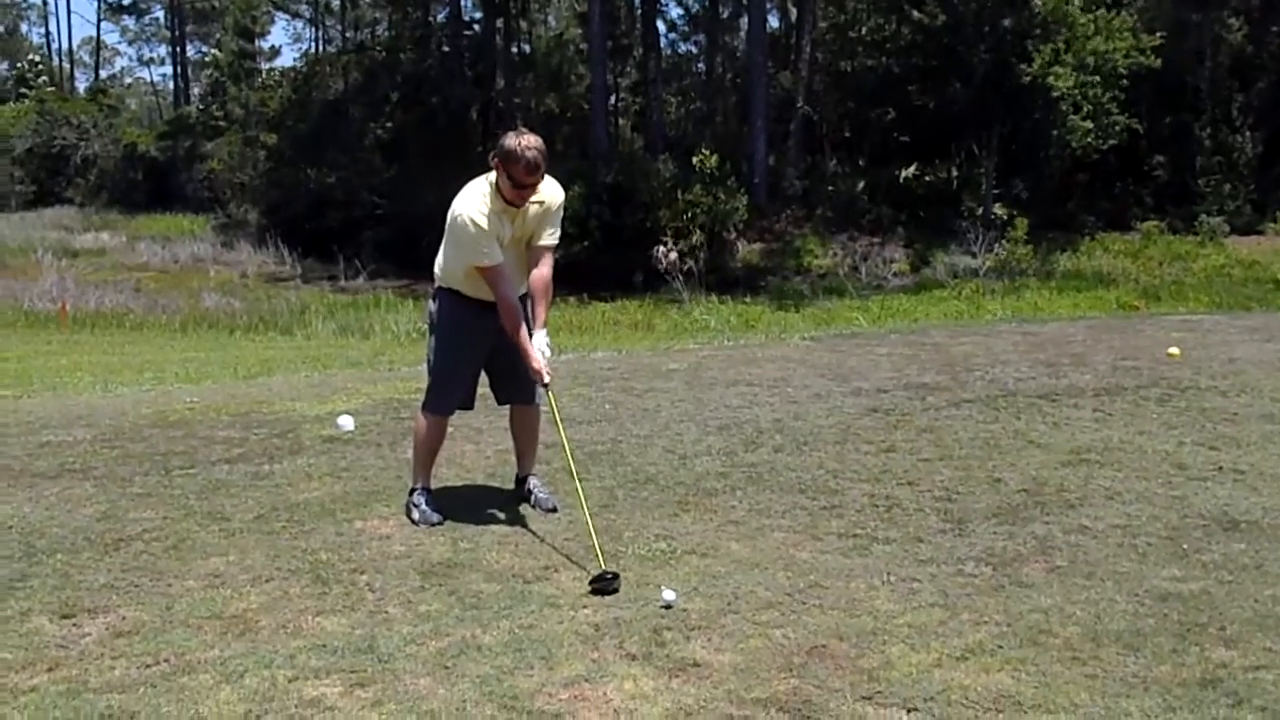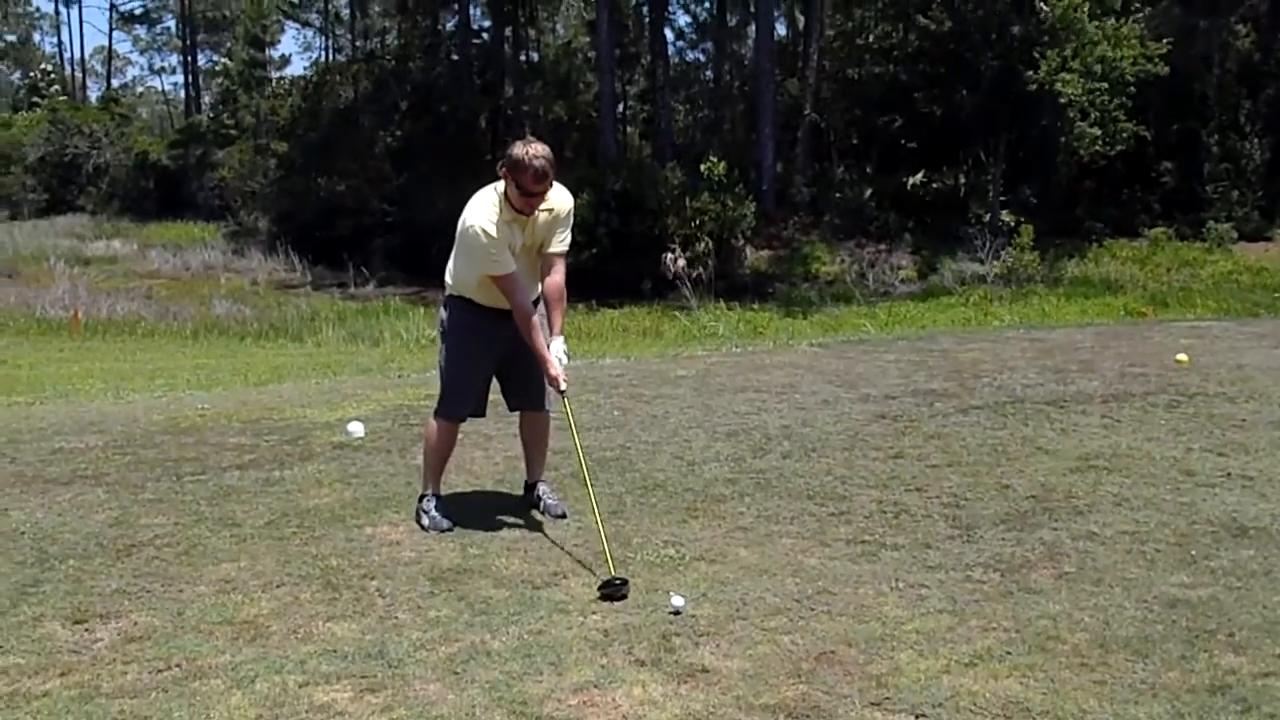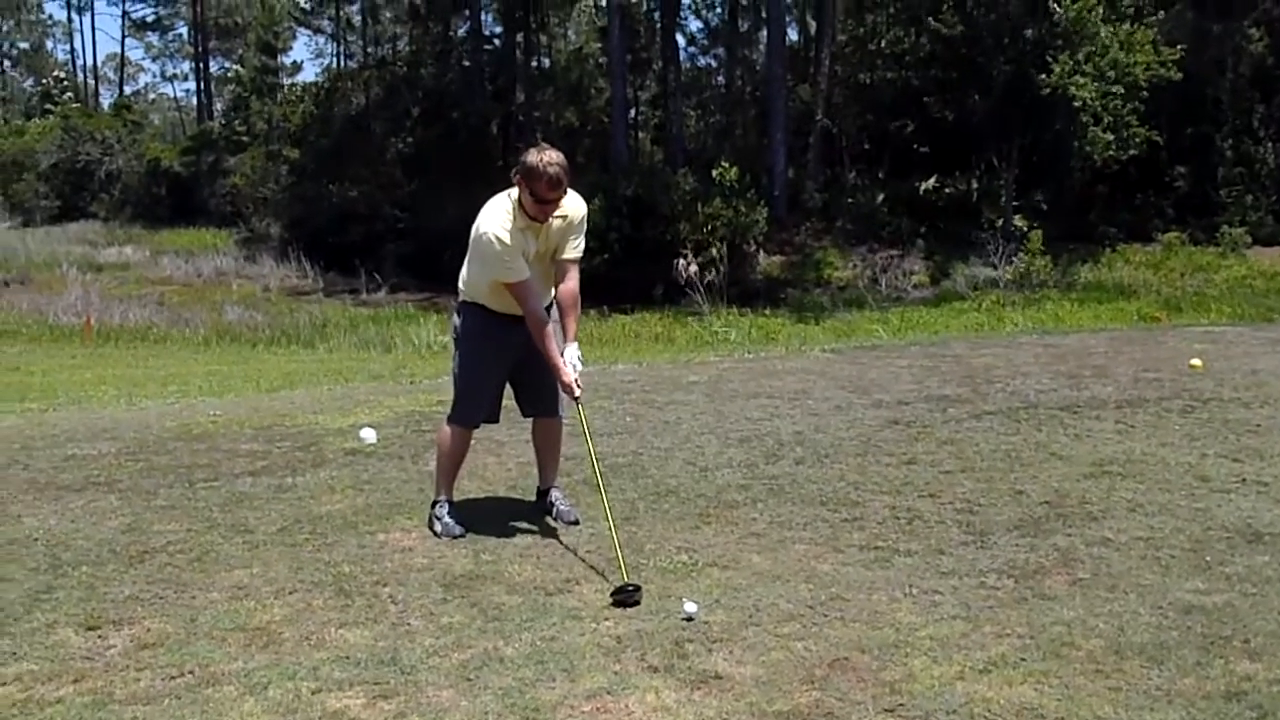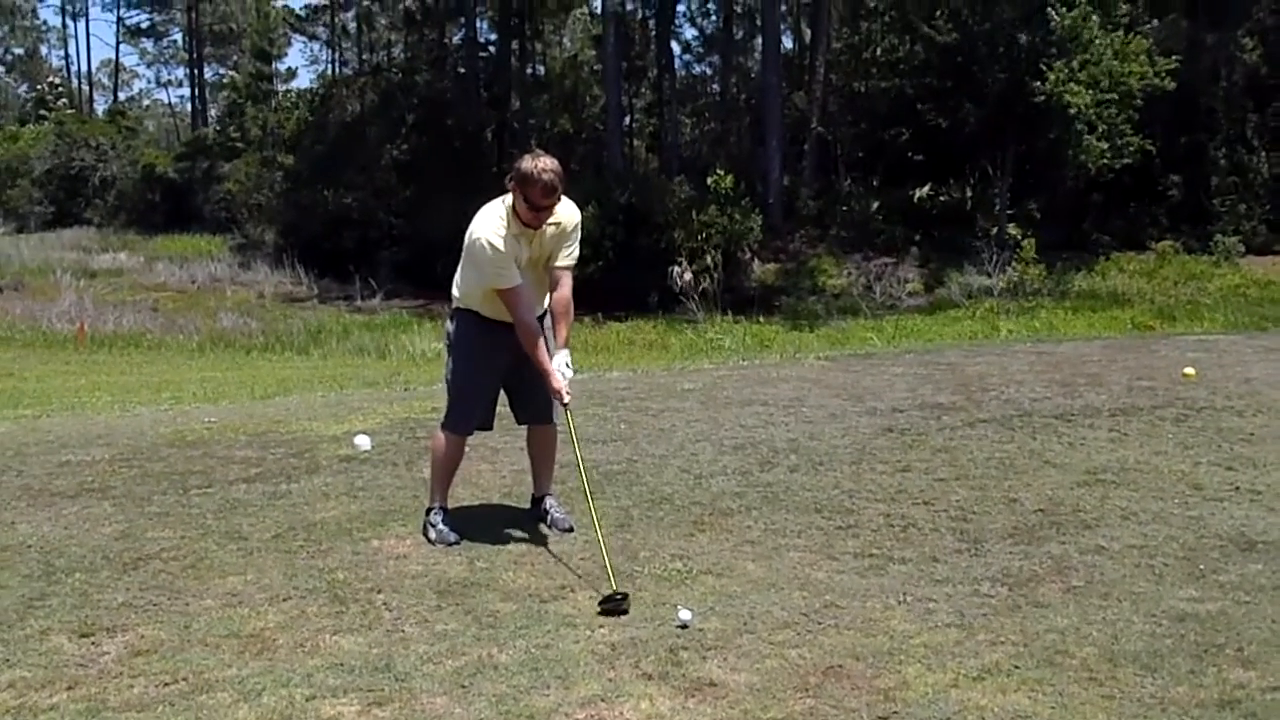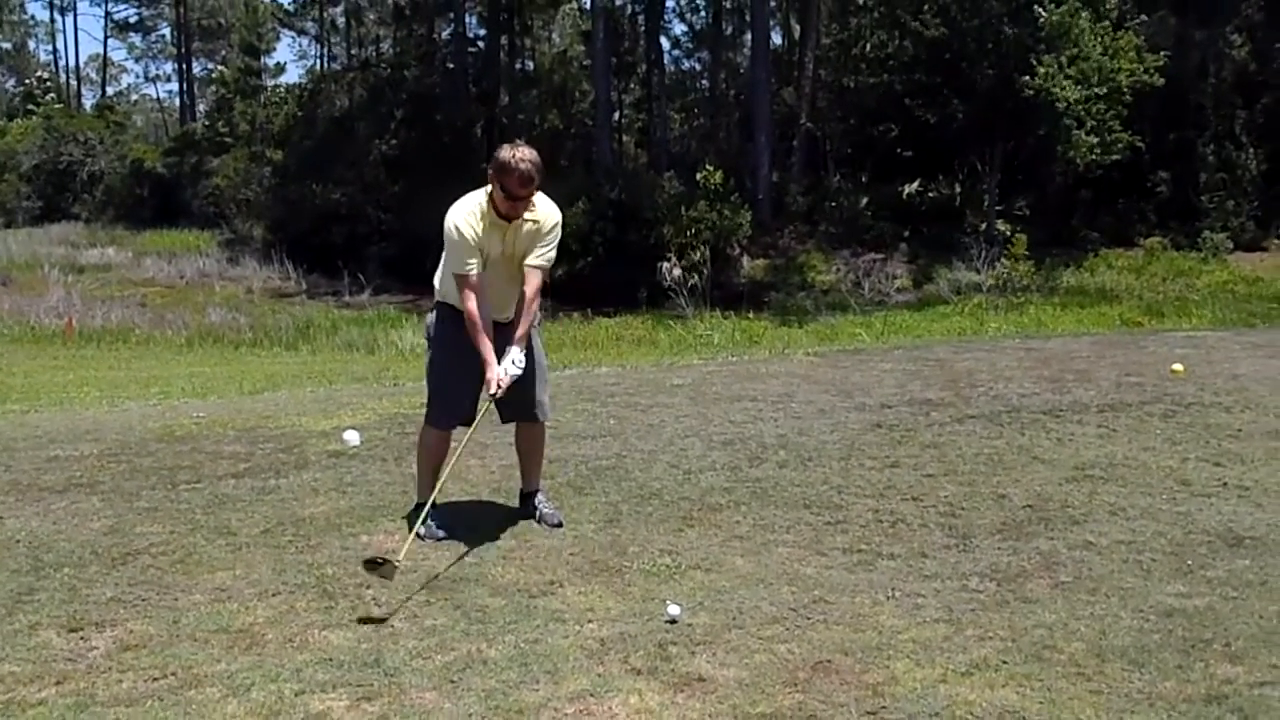
dt=0.2s
person 1, frame 1
left shoulder: (551, 195)
right shoulder: (471, 210)
left elbow: (541, 265)
right elbow: (500, 288)
left wrist: (540, 332)
right wrist: (526, 352)
left hip: (514, 301)
right hip: (461, 303)
left knee: (527, 393)
right knee: (440, 401)
left ankle: (526, 478)
right ankle: (419, 490)
person 1, frame 2
left shoulder: (560, 202)
right shoulder: (481, 220)
left elbow: (553, 272)
right elbow: (516, 295)
left wrist: (556, 338)
right wrist: (544, 359)
left hip: (523, 308)
right hip: (472, 311)
left knee: (536, 400)
right knee: (452, 407)
left ankle: (535, 484)
right ankle: (429, 496)
person 1, frame 3
left shoulder: (573, 209)
right shoulder: (495, 228)
left elbow: (567, 279)
right elbow: (529, 304)
left wrist: (571, 344)
right wrist: (557, 365)
left hip: (535, 315)
right hip: (484, 317)
left knee: (549, 407)
right knee: (465, 413)
left ankle: (548, 490)
right ankle: (442, 502)
person 1, frame 4
left shoulder: (568, 216)
right shoulder: (488, 233)
left elbow: (560, 286)
right elbow: (519, 311)
left wrist: (561, 352)
right wrist: (547, 372)
left hip: (532, 322)
right hip: (478, 323)
left knee: (544, 413)
right knee: (459, 420)
left ankle: (542, 498)
right ankle: (436, 509)
person 1, frame 5
left shoulder: (547, 215)
right shoulder: (463, 219)
left elbow: (530, 289)
right elbow: (470, 298)
left wrist: (516, 351)
right wrist: (488, 362)
left hip: (515, 321)
right hip: (458, 319)
left knee: (532, 411)
right knee: (441, 416)
left ankle: (531, 494)
right ankle: (424, 505)
